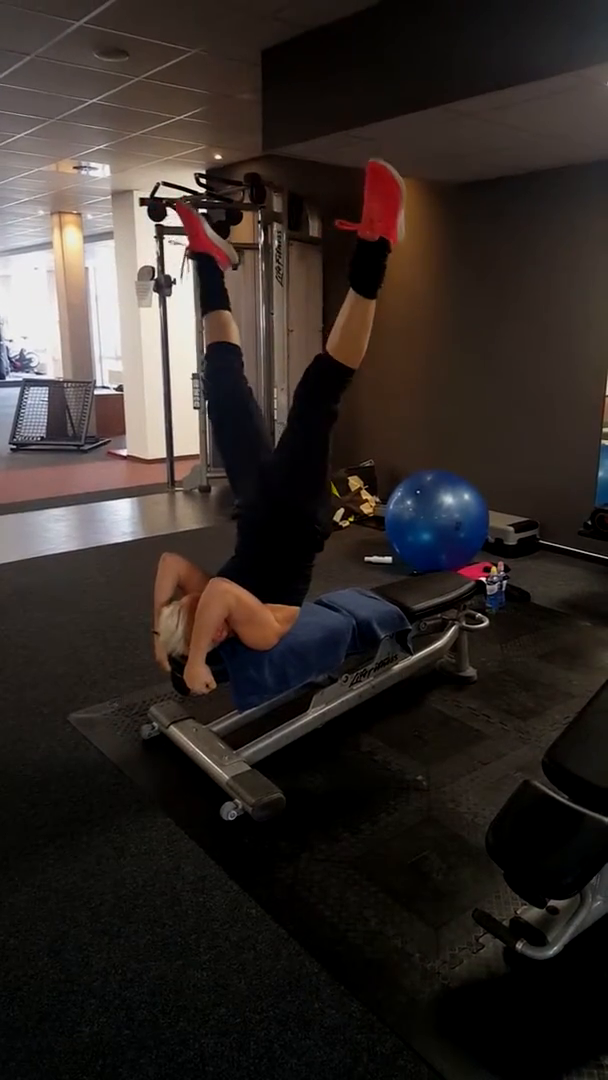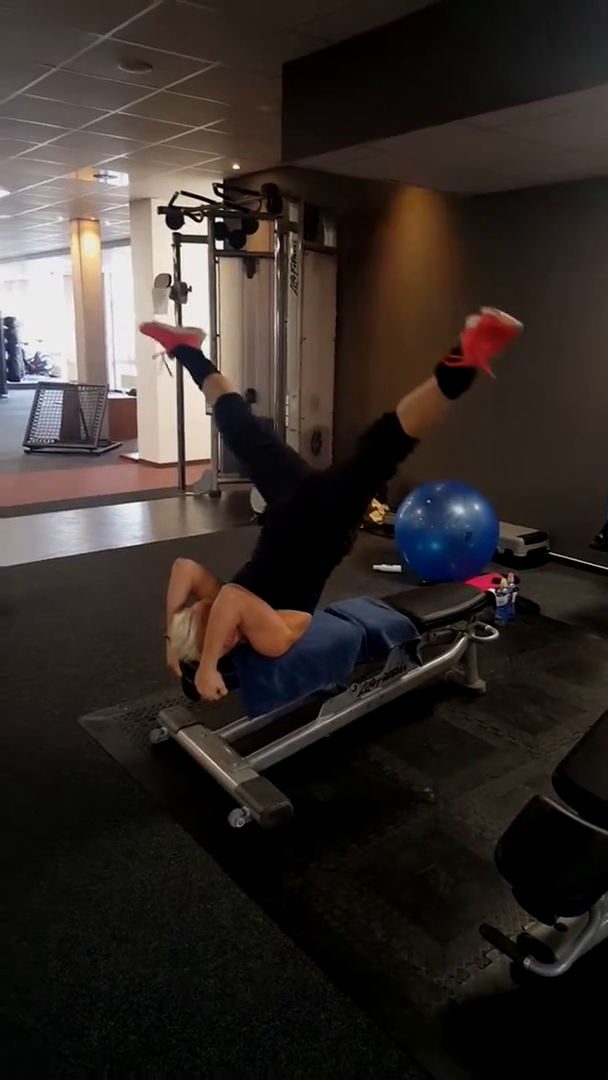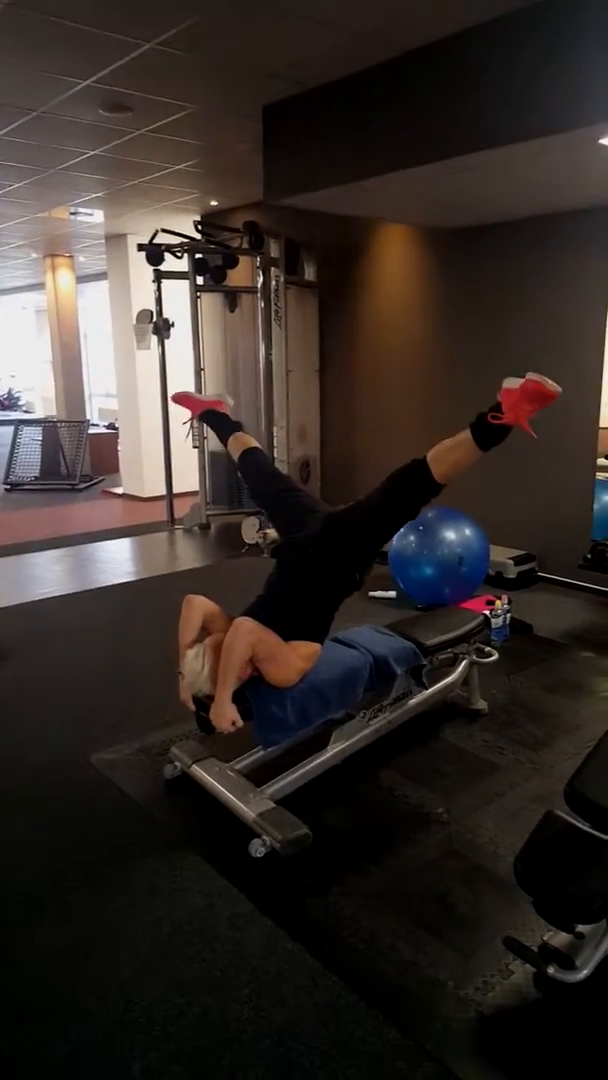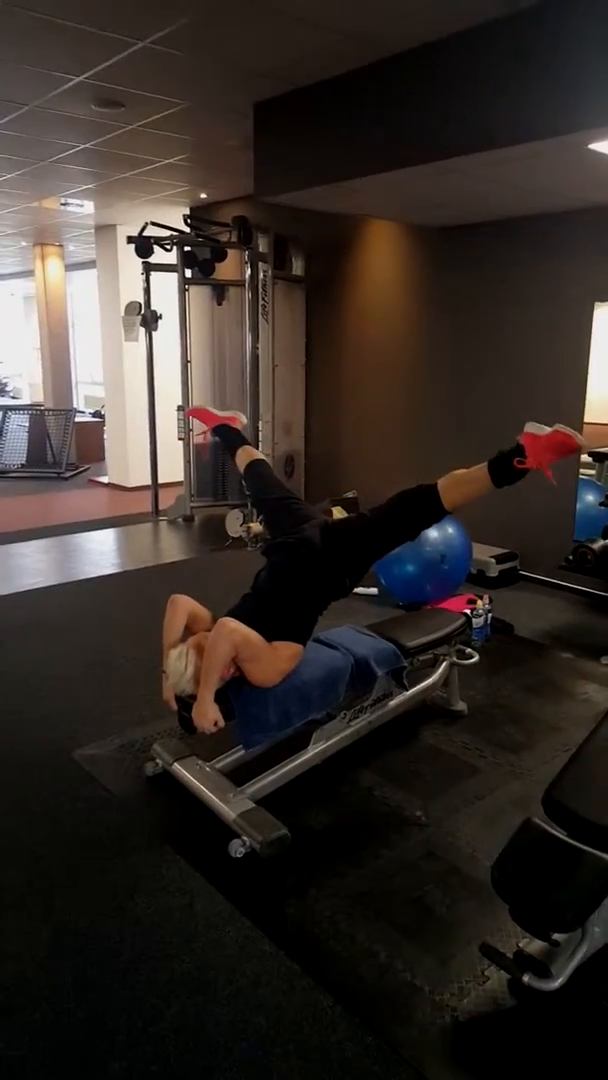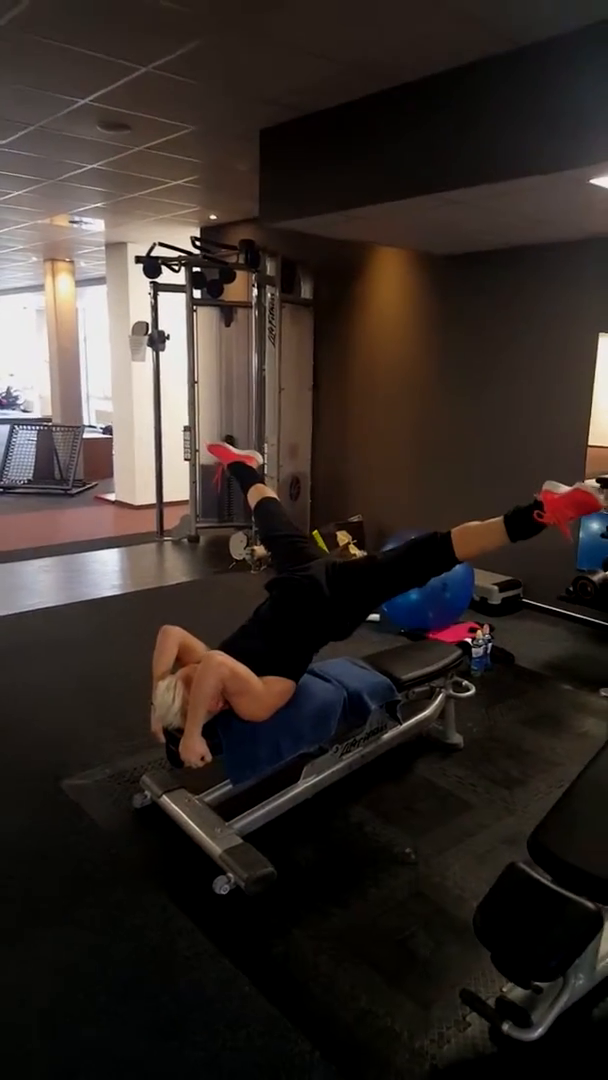
dt=0.7s
person 1, frame 1
left shoulder: (260, 631)
right elbow: (169, 560)
right wrist: (162, 632)
left hip: (290, 516)
right hip: (264, 509)
right knee: (224, 388)
person 1, frame 2
left shoulder: (272, 640)
right shoulder: (212, 618)
right elbow: (184, 568)
left hip: (316, 526)
right hip: (293, 512)
right knee: (239, 425)
left ankle: (466, 360)
person 1, frame 3
left shoulder: (283, 669)
right shoulder: (235, 648)
left wrist: (222, 701)
left hip: (334, 558)
right hip: (305, 543)
left knee: (407, 492)
right knee: (261, 476)
left ankle: (504, 415)
right ankle: (213, 414)
person 1, frame 4
left shoulder: (265, 670)
right shoulder: (215, 648)
left wrist: (204, 701)
right wrist: (169, 673)
left hip: (326, 562)
right hip: (295, 547)
left knee: (416, 510)
right knee: (263, 486)
left ankle: (524, 457)
right ankle: (226, 428)
person 1, frame 5
left shoulder: (254, 703)
right shoulder: (208, 680)
right elbow: (169, 633)
left wrist: (191, 736)
right wrist: (158, 703)
left hip: (327, 601)
right hip: (297, 584)
left knee: (426, 557)
right knee: (274, 525)
left ankle: (543, 512)
right ankle: (242, 466)
